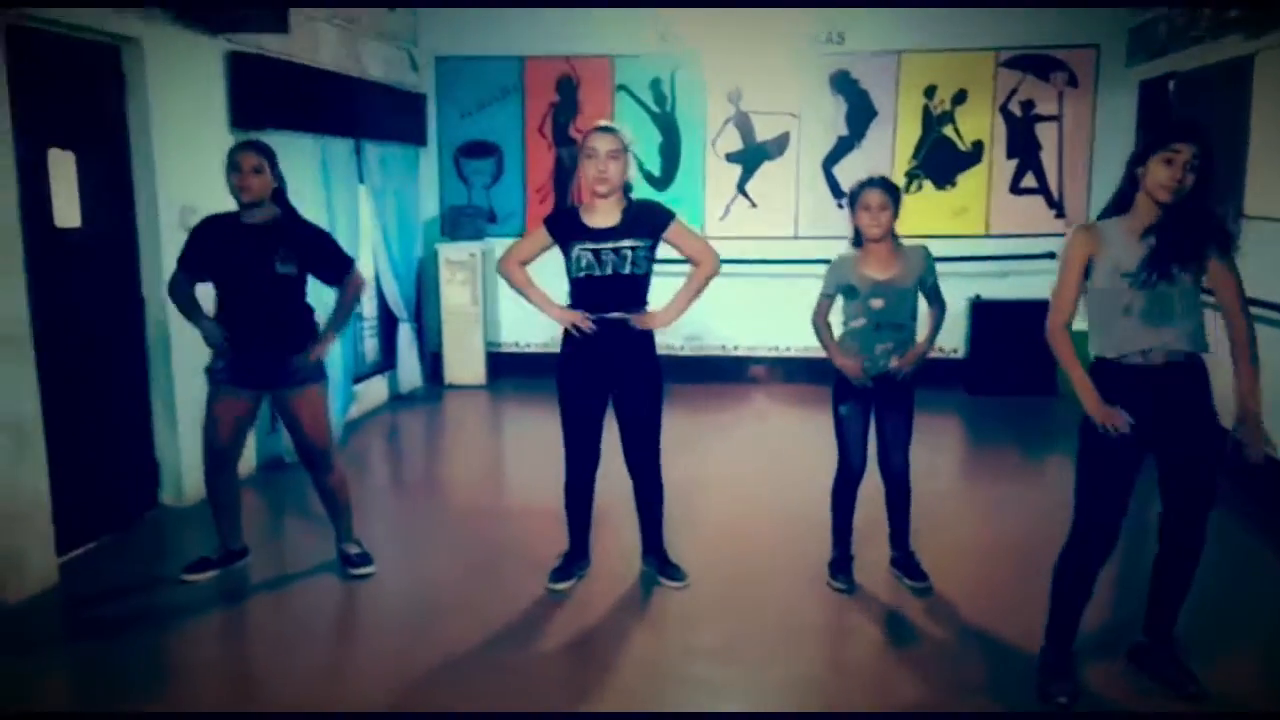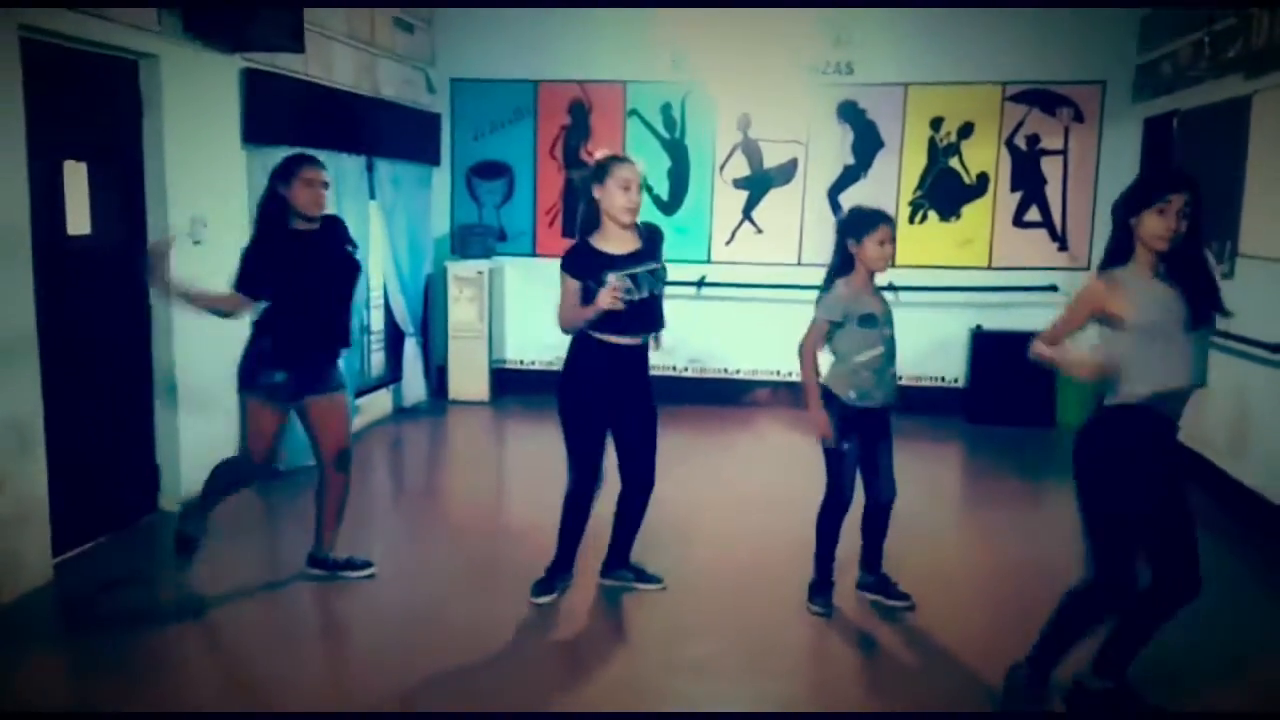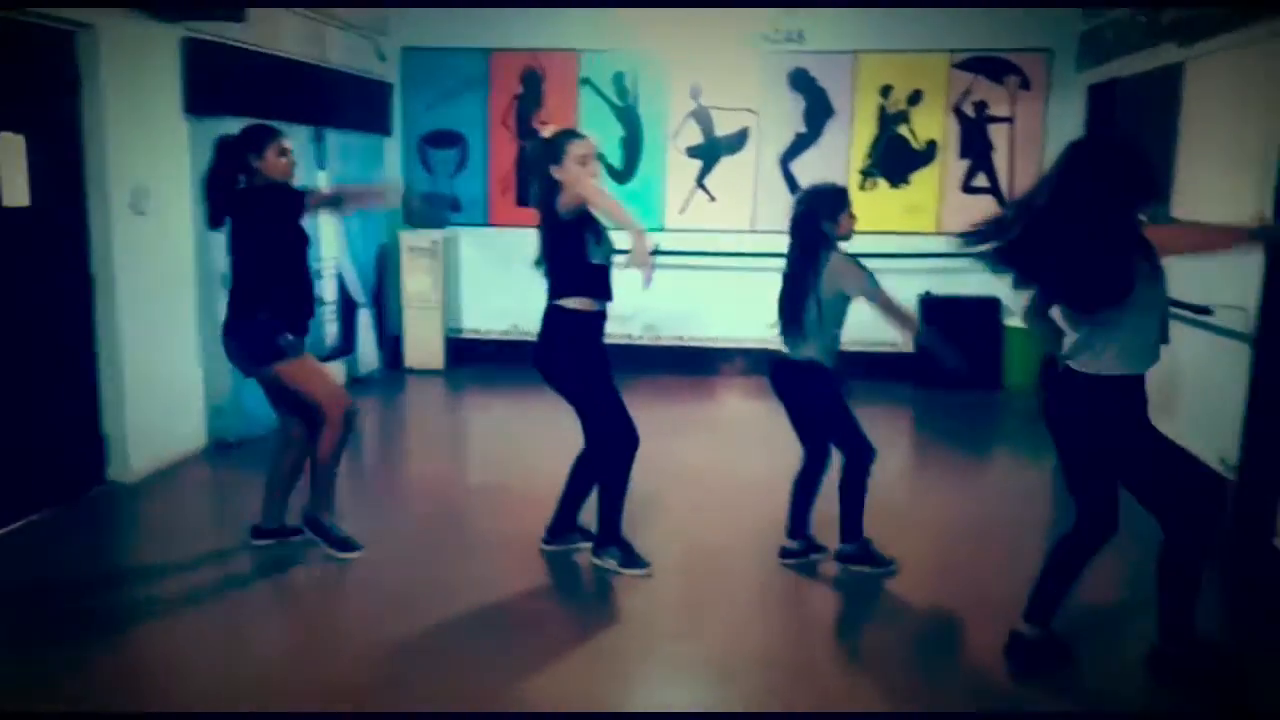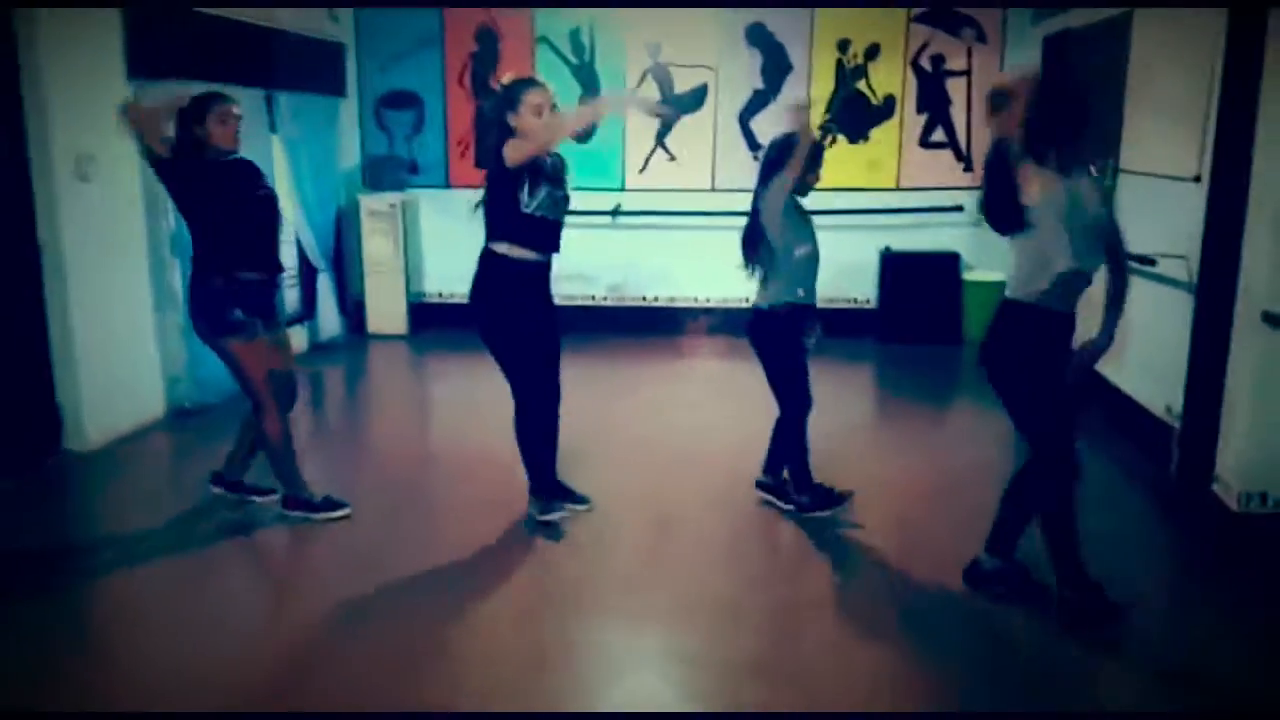
dt=0.4s
person 1, frame 1
left shoulder: (1200, 239)
right shoulder: (1091, 237)
left elbow: (1238, 321)
right elbow: (1056, 326)
left wrist: (1249, 409)
right wrist: (1093, 402)
left hip: (1189, 394)
right hip: (1119, 391)
left knee: (1185, 534)
right knee: (1094, 533)
left ankle: (1156, 644)
right ankle: (1056, 653)
person 1, frame 2
left shoulder: (1184, 281)
right shoulder: (1109, 287)
right elbow: (1041, 343)
right wrist: (1073, 360)
left hip: (1156, 445)
right hip: (1115, 441)
left knee: (1180, 579)
right knee: (1115, 581)
left ankle: (1104, 679)
right ankle: (1033, 671)
person 1, frame 3
left shoulder: (1054, 245)
right shoulder: (1144, 239)
left elbow: (1038, 313)
left hip: (1066, 395)
right hip: (1111, 406)
left knee: (1096, 521)
right knee: (1195, 514)
left ankle: (1032, 633)
right ankle: (1175, 647)
person 1, frame 4
left shoulder: (1088, 186)
right shoulder: (1024, 173)
left elbow: (1117, 259)
right elbow: (1006, 116)
left wrist: (1107, 330)
right wrist: (1015, 95)
left hip: (1058, 333)
right hip: (1021, 334)
left knee: (1050, 458)
right knee: (1057, 461)
left ankle: (994, 560)
right ankle: (1075, 587)
person 2, frame 1
left shoulder: (649, 216)
right shoulder: (563, 222)
left elbow: (708, 260)
right elbow: (509, 263)
left wrist: (671, 313)
right wrist: (553, 309)
left hip: (634, 348)
right hip: (582, 350)
left knee: (644, 459)
right knee: (580, 460)
left ankle: (654, 553)
right ankle: (577, 554)
person 2, frame 2
left shoulder: (652, 238)
right shoulder: (581, 255)
right elbow: (567, 321)
left wrist: (655, 319)
right wrist: (595, 308)
left hip: (634, 369)
right hip: (589, 368)
left knee: (641, 476)
right knee: (585, 478)
left ankle: (617, 563)
right ankle: (561, 567)
person 2, frame 3
left shoulder: (583, 214)
right shoulder: (562, 208)
right elbow: (586, 190)
right wrist: (637, 234)
left hip: (585, 338)
right hip: (566, 341)
left knee: (604, 440)
right knee: (621, 438)
left ankle: (562, 528)
right ankle: (609, 541)
person 2, frame 4
left shoulder: (554, 164)
right shoulder: (509, 156)
right elbow: (549, 133)
right wrist: (618, 102)
left hip: (535, 285)
right hip: (499, 287)
left knee: (546, 390)
right knee: (532, 390)
left ankle: (548, 481)
right ankle: (540, 490)
person 3, frame 1
left shoulder: (300, 234)
right shoulder: (211, 232)
left elbow: (353, 284)
right elbow: (179, 284)
left wrist: (326, 338)
right wrist: (204, 323)
left hip: (294, 359)
right hip: (235, 359)
left knee: (318, 456)
right knee: (218, 457)
left ankle: (348, 542)
right ankle: (231, 547)
person 3, frame 2
left shoulder: (335, 231)
right shoulder: (270, 245)
right elbow: (236, 304)
left wrist: (337, 319)
right wrist: (172, 286)
left hip: (321, 365)
right hip: (273, 364)
left knee: (337, 458)
right knee: (255, 463)
left ankle: (323, 553)
right ankle: (196, 515)
person 3, frame 3
left shoulder: (265, 203)
right shoulder: (259, 200)
right elbow: (328, 199)
right wrist: (386, 194)
left hip: (274, 333)
right hip: (261, 333)
left knee: (301, 427)
right knee: (338, 411)
left ankle: (270, 522)
right ankle: (320, 517)
person 3, frame 4
left shoulder: (248, 172)
right shoulder: (191, 172)
right elbow: (135, 116)
right wrist: (174, 110)
left hip: (260, 297)
right hip: (222, 301)
left knee: (283, 390)
right knee: (270, 397)
left ankle: (231, 473)
right ankle: (297, 494)
person 4, frame 1
left shoulder: (918, 258)
right shoulder: (843, 265)
left elbow: (937, 305)
right elbow: (819, 318)
left wrist: (924, 347)
right wrist: (837, 356)
left hip: (897, 379)
right hip: (853, 379)
left knee: (897, 469)
right knee: (851, 467)
left ankle: (901, 553)
right ankle: (840, 556)
person 4, frame 2
left shoulder: (874, 293)
right shoulder: (841, 293)
right elbow: (808, 348)
left wrist: (888, 382)
right wrist: (816, 406)
left hip: (876, 411)
right hip: (843, 409)
left knee: (883, 495)
right knee: (839, 496)
left ankle: (872, 575)
right ankle: (821, 580)
person 4, frame 3
left shoulder: (803, 261)
right shoulder: (843, 267)
right elbow: (892, 309)
right wrist: (935, 344)
left hip: (787, 370)
right hip: (810, 375)
left knee: (816, 455)
right knee: (858, 453)
left ankle: (796, 540)
right ankle: (852, 546)
person 4, frame 4
left shoulder: (789, 207)
right shoulder: (773, 200)
right elbow: (794, 166)
left wrist: (808, 318)
left hip: (787, 317)
right hip: (777, 319)
left knee: (796, 400)
right knee: (795, 403)
left ankle: (774, 478)
right ankle: (802, 493)
